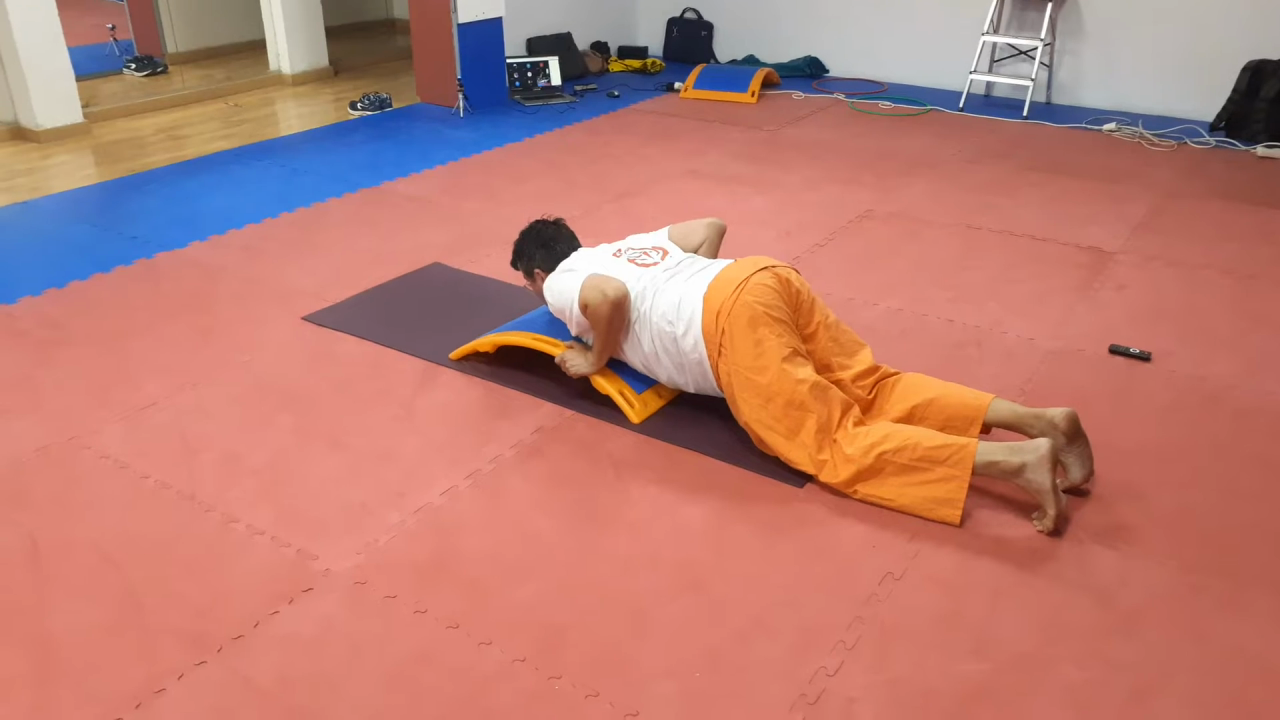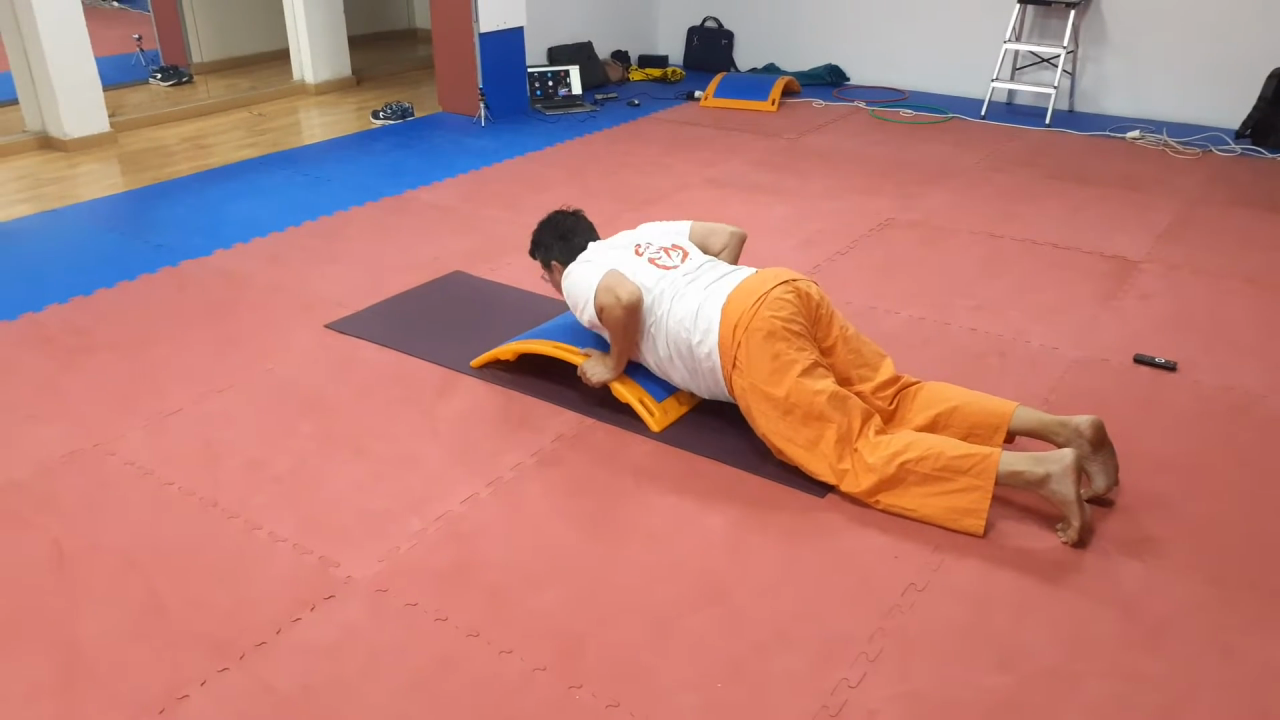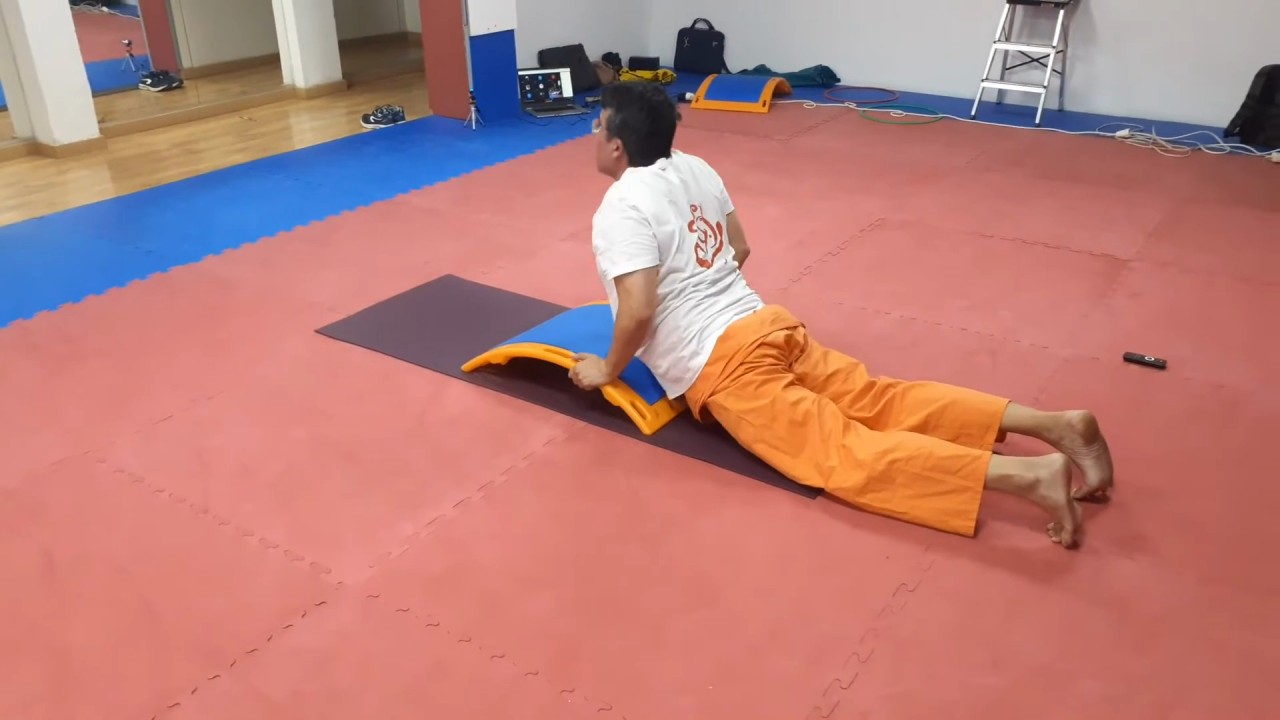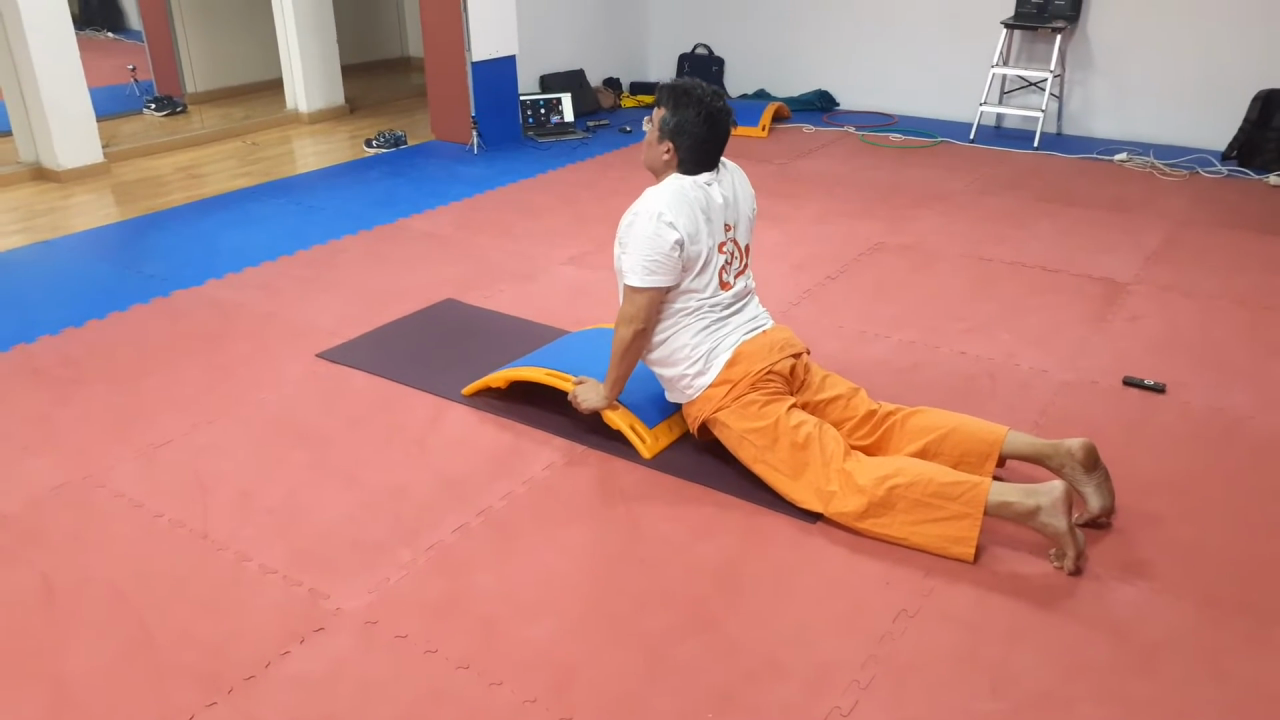
dt=1s
person 1, frame 1
left shoulder: (561, 284)
right shoulder: (624, 244)
left elbow: (608, 297)
right elbow: (711, 227)
left wrist: (596, 358)
left hip: (732, 322)
right hip: (766, 276)
left knee: (836, 444)
right knee: (874, 391)
left ankle: (1020, 460)
right ankle: (1041, 421)
person 1, frame 2
left shoulder: (578, 277)
right shoulder: (645, 233)
left elbow: (623, 299)
right elbow: (731, 234)
left wrist: (615, 363)
left hip: (751, 334)
right hip: (782, 288)
left knee: (857, 453)
right knee: (897, 400)
left ankle: (1041, 471)
right ankle: (1065, 429)
person 1, frame 3
left shoulder: (621, 208)
right shoulder: (694, 168)
left elbow: (639, 310)
left wrist: (608, 369)
left hip: (723, 366)
right hip: (765, 324)
left knee: (845, 456)
right knee: (885, 403)
left ankle: (1029, 474)
right ankle: (1057, 424)
person 1, frame 4
left shoulder: (654, 215)
right shoulder: (731, 179)
left elbow: (636, 322)
left wrist: (607, 391)
left hip: (725, 384)
right hip: (769, 346)
left knee: (842, 481)
right knee: (883, 427)
left ankle: (1030, 502)
right ankle: (1056, 452)
